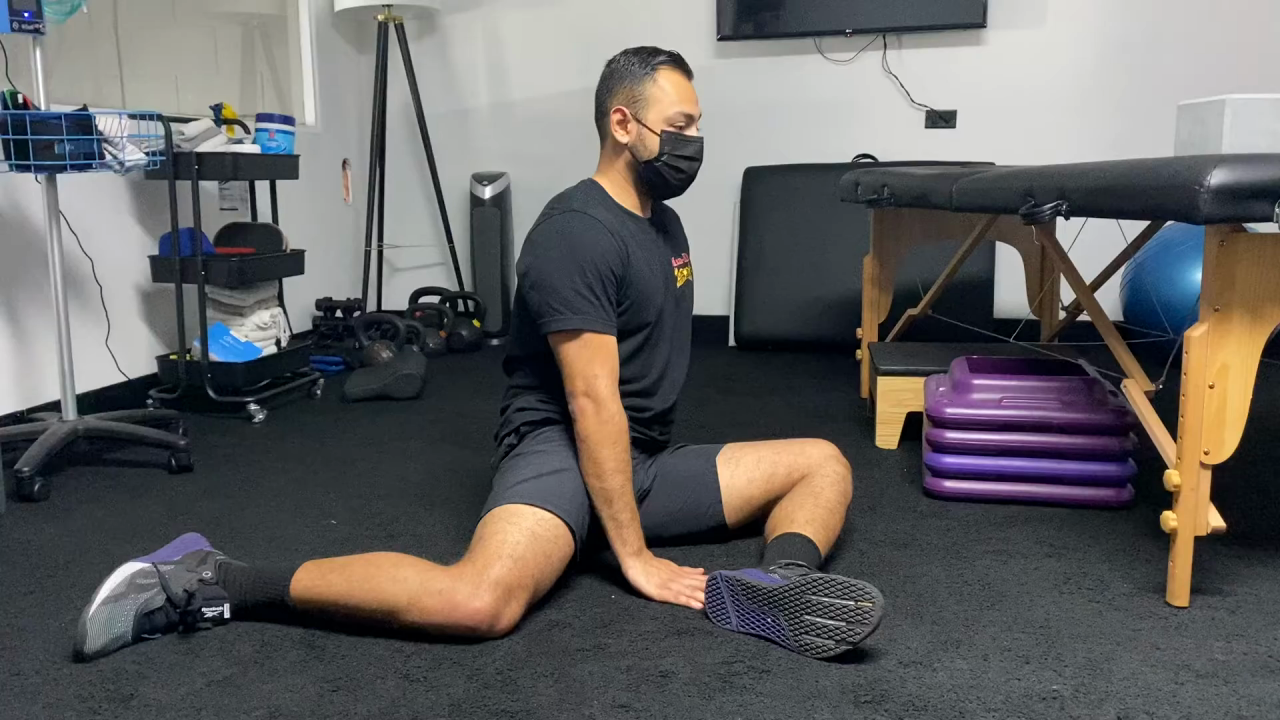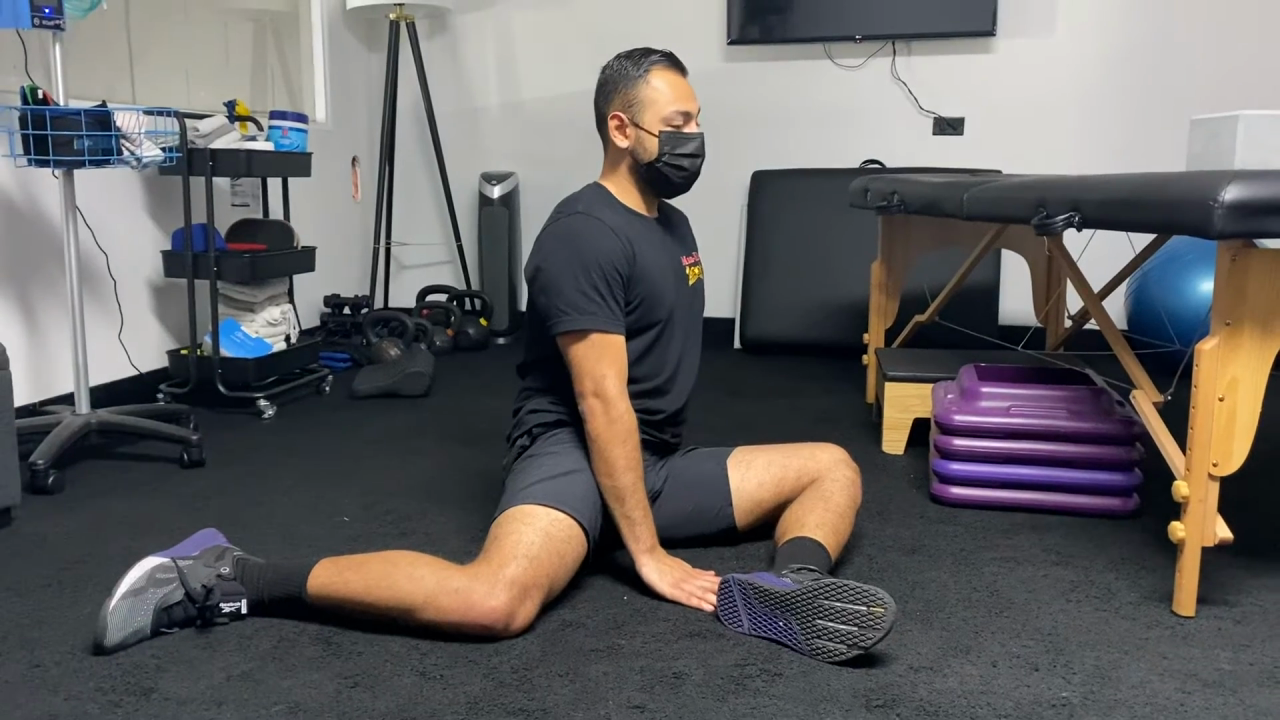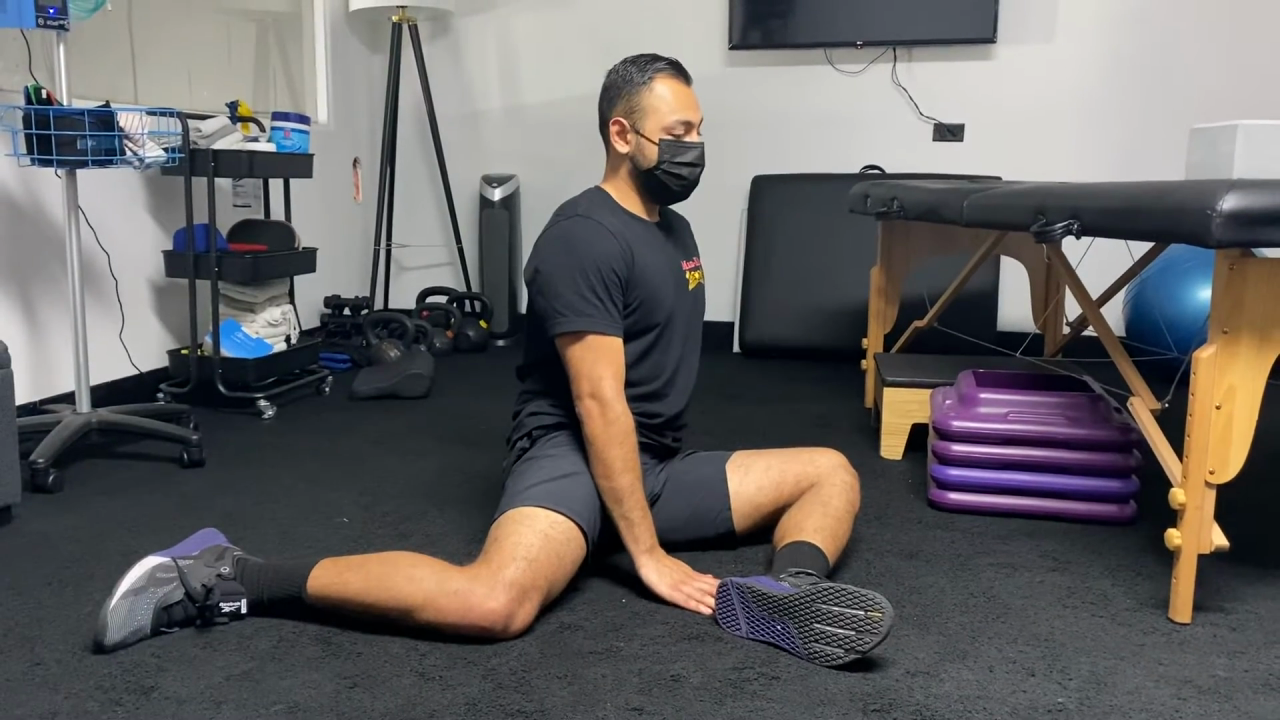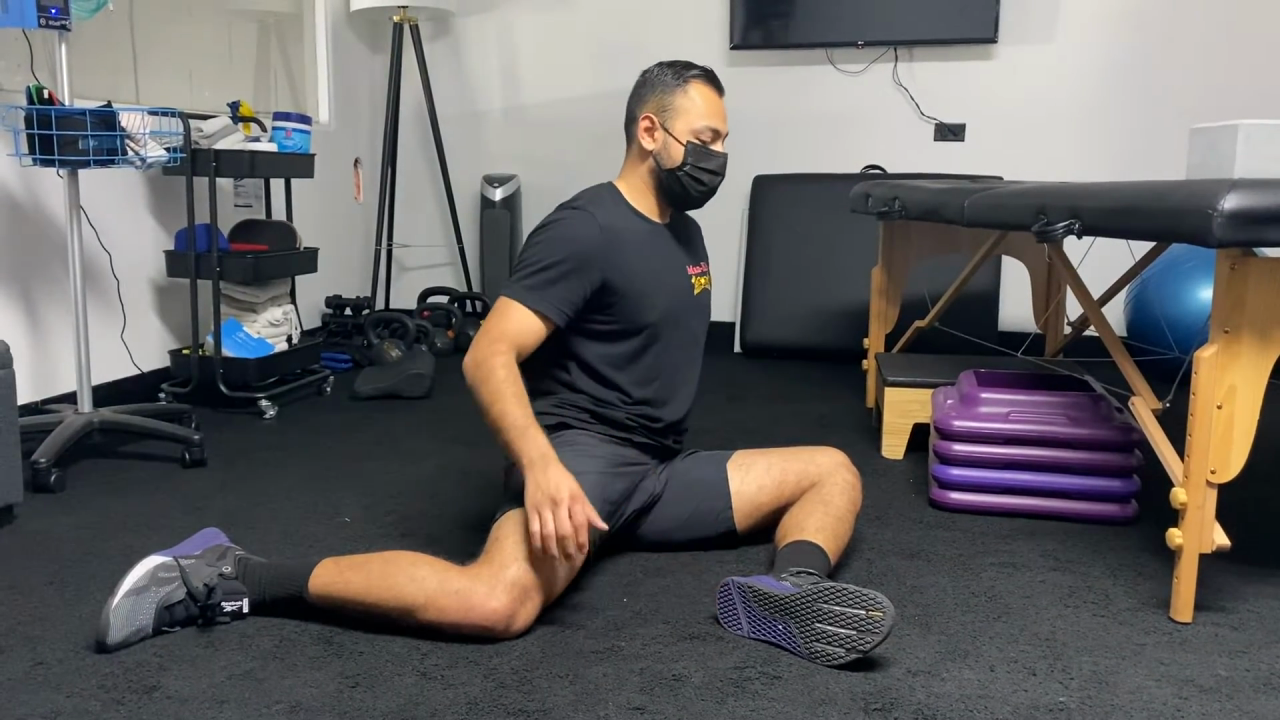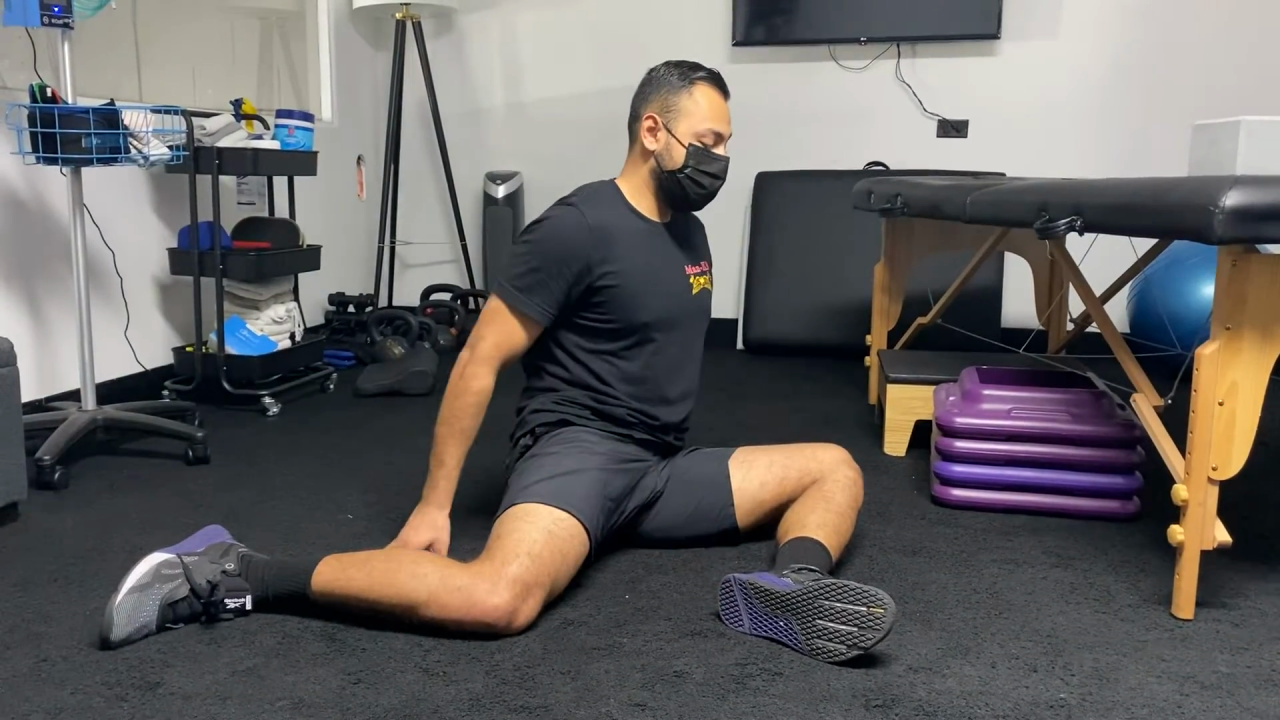
dt=1s
person 1, frame 1
left shoulder: (664, 224)
right shoulder: (578, 232)
right elbow: (592, 401)
left wrist: (659, 485)
right wrist: (635, 555)
left hip: (645, 456)
right hip: (559, 447)
left knee: (825, 463)
right knee: (481, 601)
left ankle: (774, 592)
right ankle: (207, 583)
person 1, frame 2
left shoulder: (673, 224)
right shoulder: (585, 234)
right elbow: (602, 400)
left wrist: (664, 494)
right wrist: (648, 553)
left hip: (657, 458)
right hip: (573, 450)
left knee: (833, 469)
right knee: (496, 602)
left ankle: (788, 593)
right ankle: (227, 579)
person 1, frame 3
left shoulder: (675, 230)
right shoulder: (585, 237)
right elbow: (599, 402)
left wrist: (669, 484)
right wrist: (648, 553)
left hip: (656, 462)
right hip: (572, 454)
left knee: (832, 472)
right knee: (495, 603)
left ankle: (786, 597)
right ankle: (228, 579)
person 1, frame 4
left shoulder: (684, 233)
right shoulder: (586, 230)
right elbow: (489, 356)
left wrist: (668, 450)
right wrist: (542, 465)
left hip: (659, 467)
right hip: (581, 453)
left knee: (834, 470)
right knee: (496, 603)
left ankle: (786, 595)
right ankle: (227, 579)
person 1, frame 5
left shoulder: (690, 234)
right shoulder: (579, 228)
right elbow: (479, 363)
left wrist: (671, 446)
right wrist: (434, 506)
left hip: (661, 465)
right hip: (578, 448)
left knee: (837, 467)
right knee: (497, 598)
left ankle: (789, 592)
right ankle: (231, 576)
